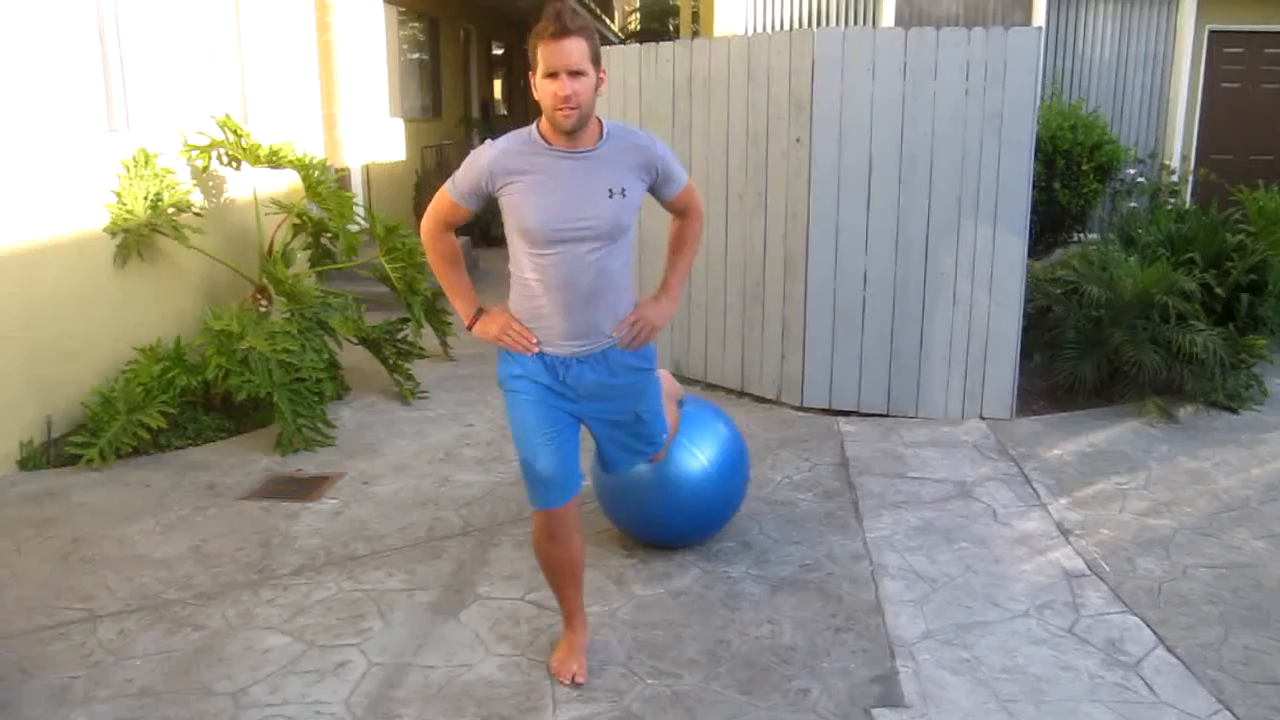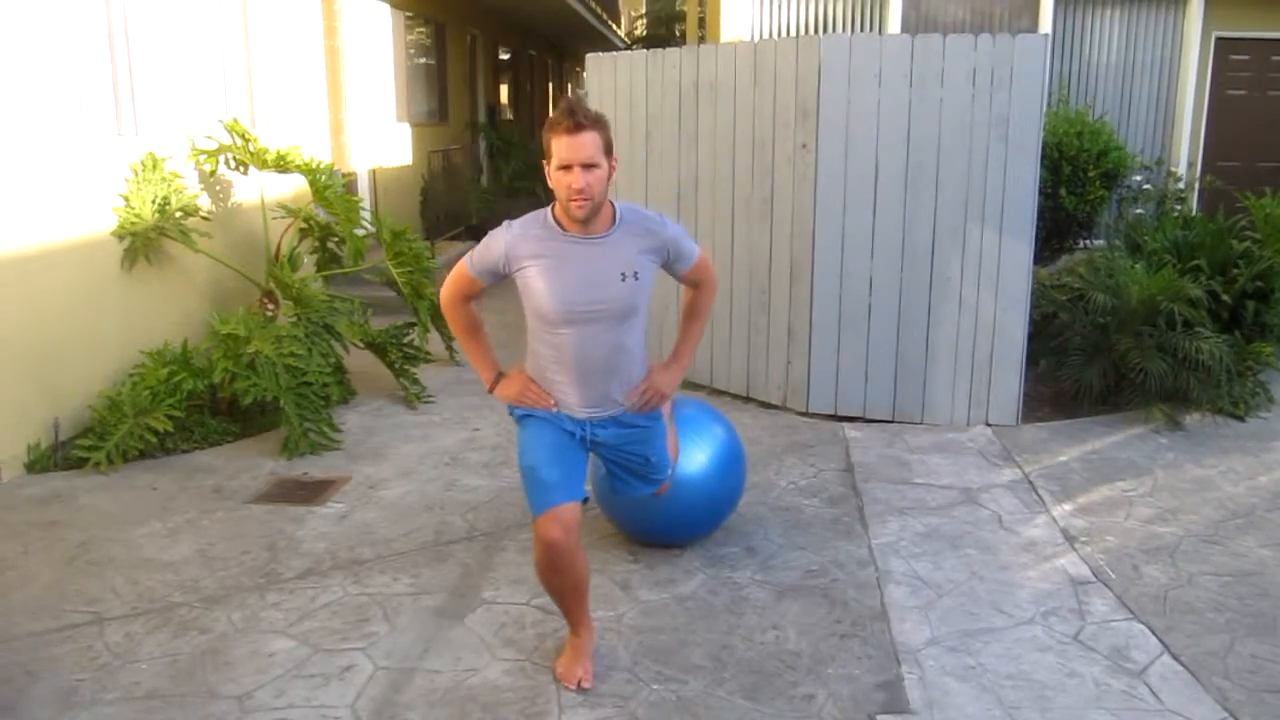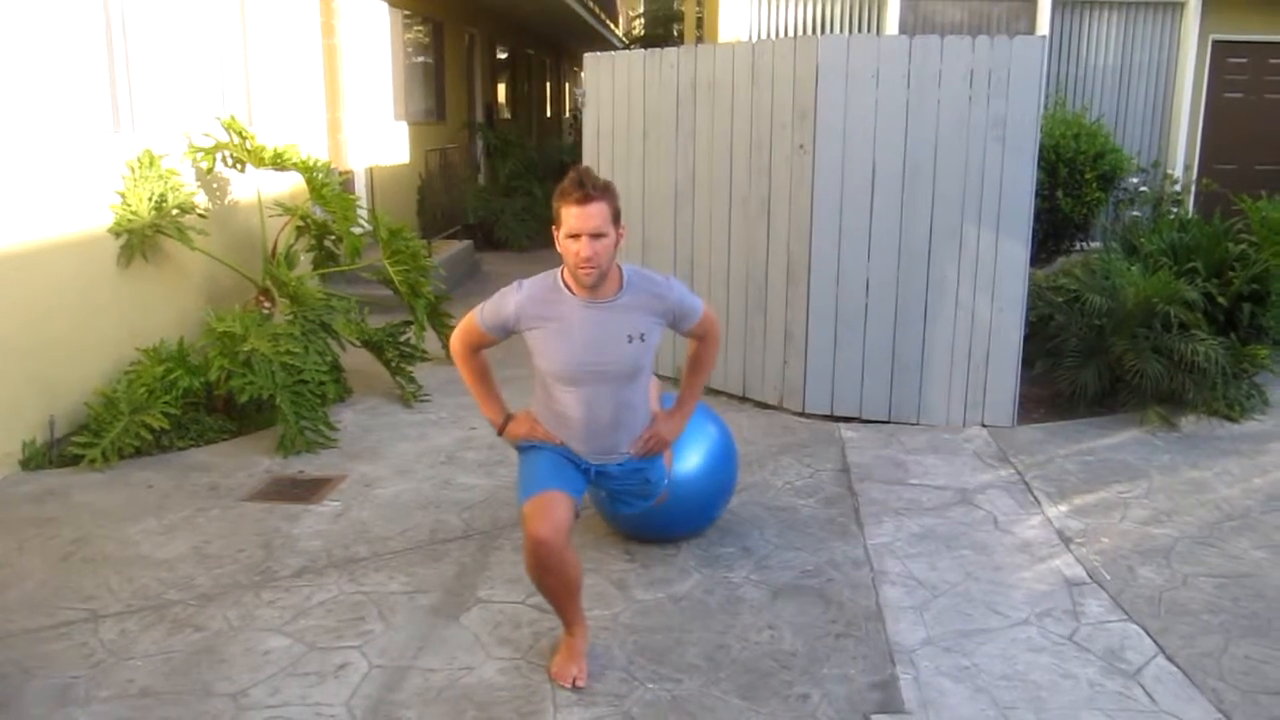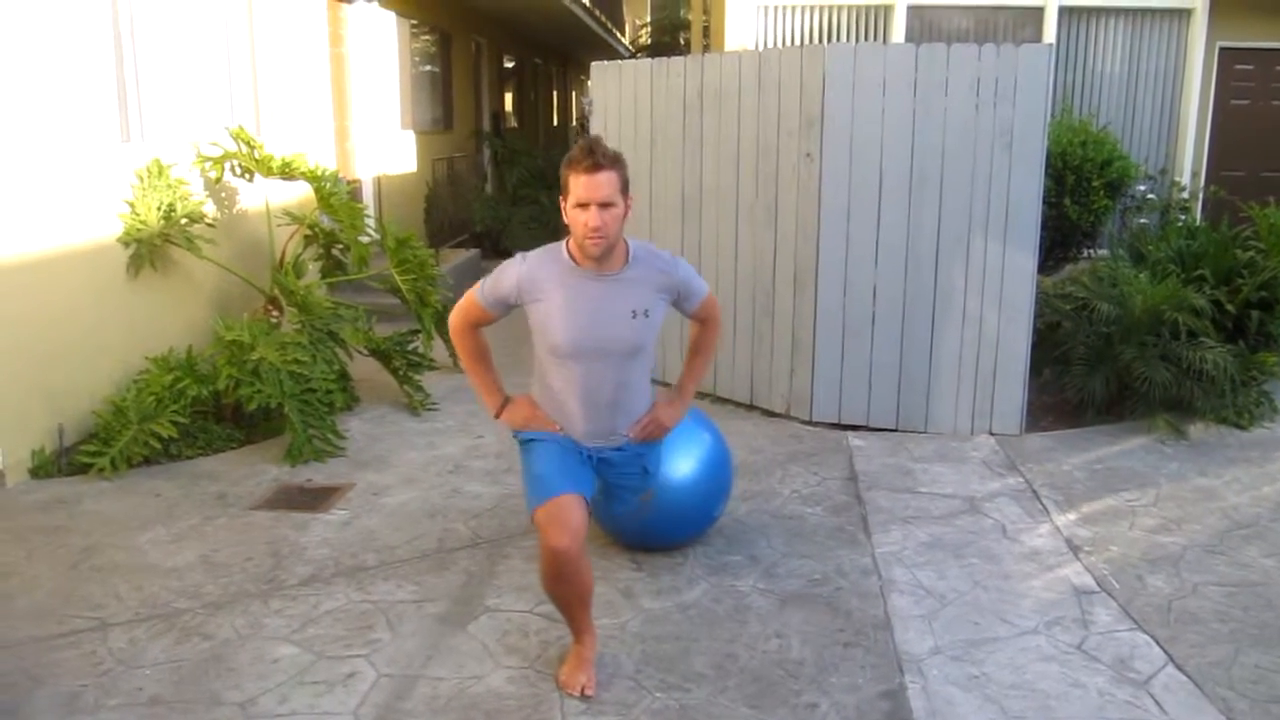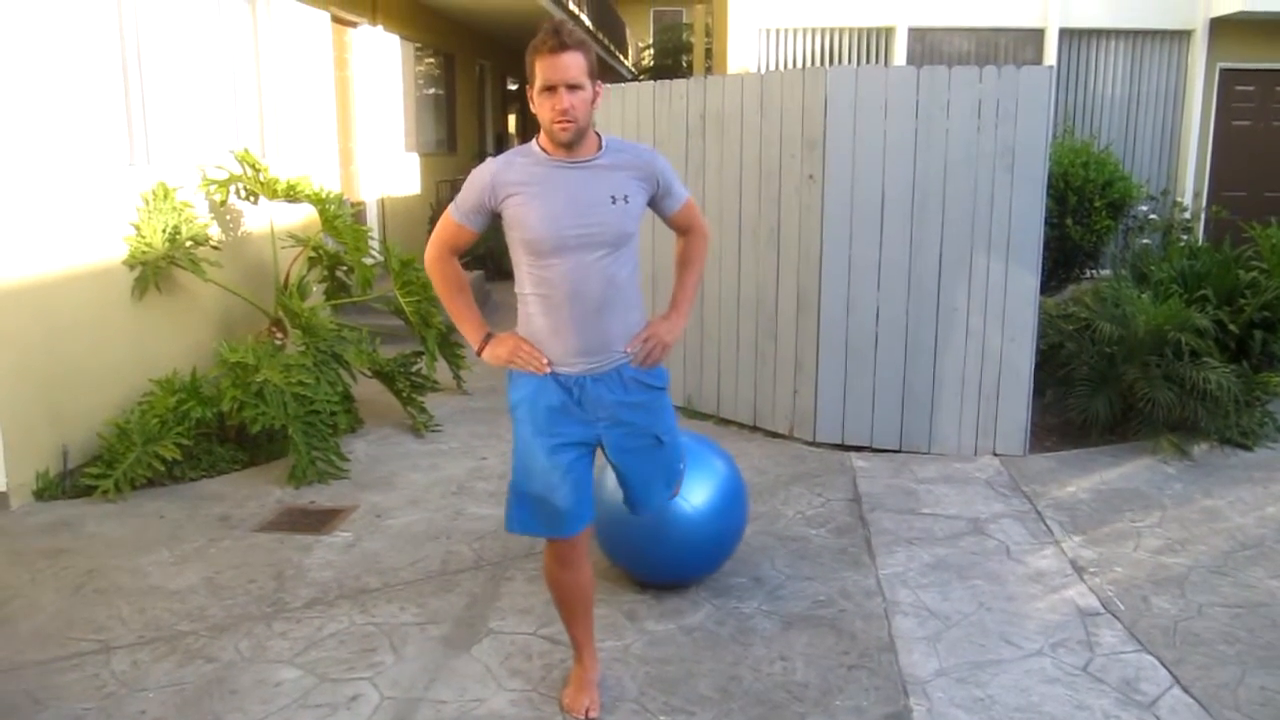
dt=1s
person 1, frame 1
left shoulder: (641, 152)
right shoulder: (499, 159)
left elbow: (690, 214)
right elbow: (435, 227)
left wrist: (667, 297)
right wrist: (475, 314)
left hip: (618, 355)
right hip: (534, 364)
left knee: (649, 455)
right knee: (554, 509)
left ankle: (663, 389)
right ankle: (574, 627)
person 1, frame 2
left shoulder: (654, 233)
right shoulder: (514, 242)
left elbow: (703, 283)
right elbow: (453, 297)
left wrist: (676, 366)
right wrist: (495, 377)
left hip: (629, 407)
right hip: (550, 413)
left knee: (655, 488)
right knee: (556, 533)
left ankle: (663, 409)
right ankle: (580, 633)
person 1, frame 3
left shoulder: (660, 295)
right shoulder: (524, 301)
left elbow: (709, 335)
right elbow: (463, 344)
left wrist: (679, 415)
right wrist: (502, 419)
left hip: (632, 448)
right hip: (555, 446)
left knee: (650, 500)
right knee: (544, 536)
right ankle: (574, 632)
person 1, frame 4
left shoulder: (665, 272)
right shoulder: (527, 274)
left elbow: (709, 319)
right elbow: (461, 323)
left wrist: (679, 400)
right wrist: (500, 405)
left hip: (632, 437)
right hip: (555, 437)
right knee: (561, 543)
right ankle: (583, 641)
person 1, frame 5
left shoulder: (640, 165)
right shoulder: (499, 177)
left elbow: (693, 230)
right elbow: (439, 254)
left wrist: (677, 315)
right wrist: (483, 339)
left hip: (631, 374)
right hip: (546, 385)
left knee: (662, 494)
right knee: (565, 535)
left ankle: (657, 432)
right ankle: (585, 662)
